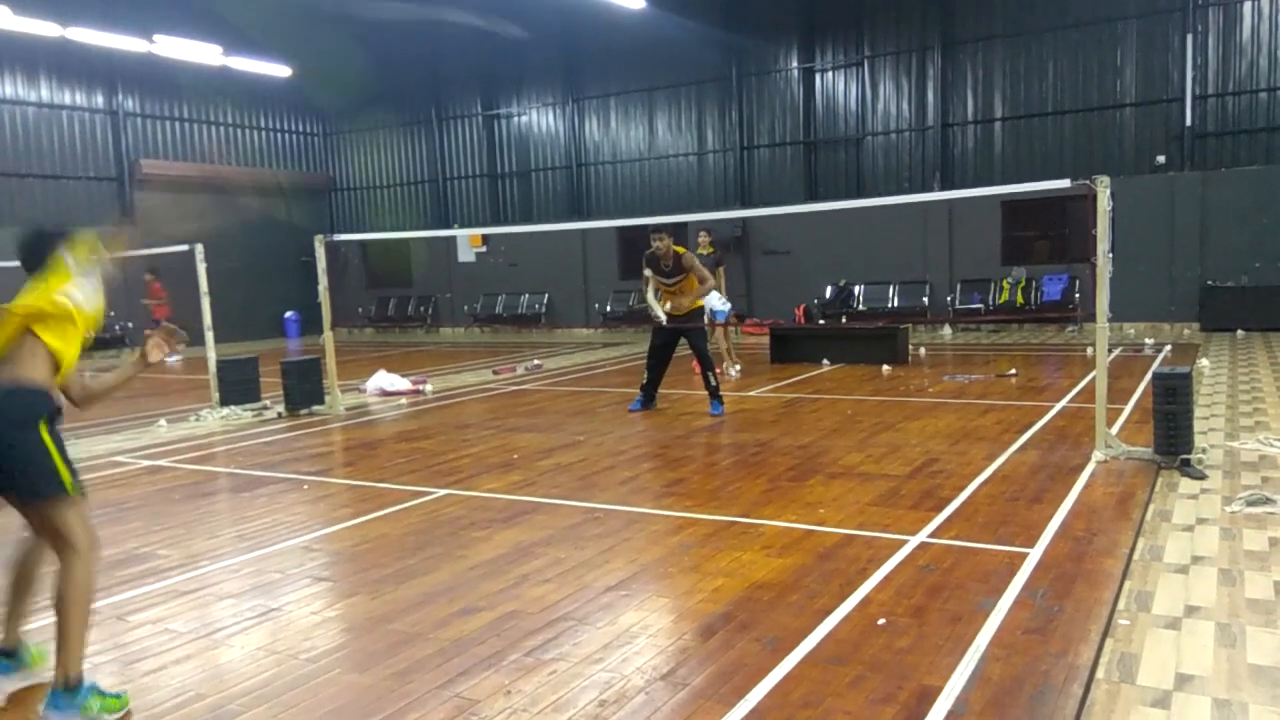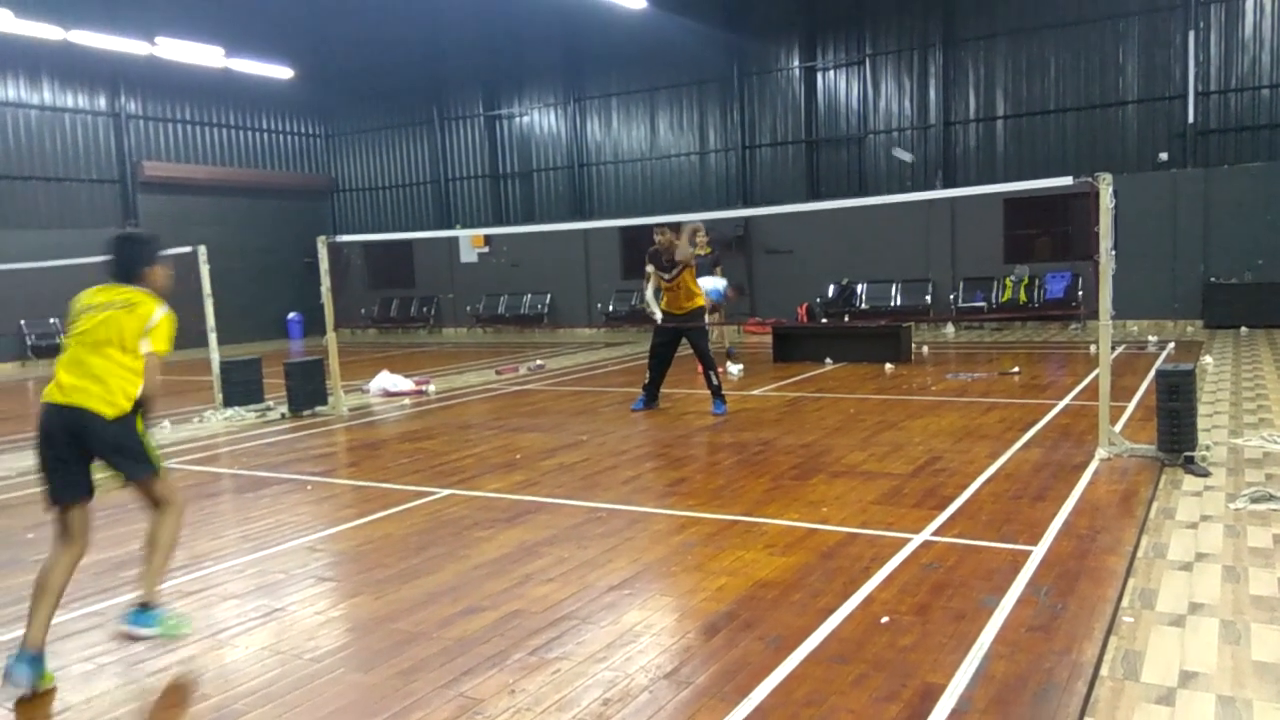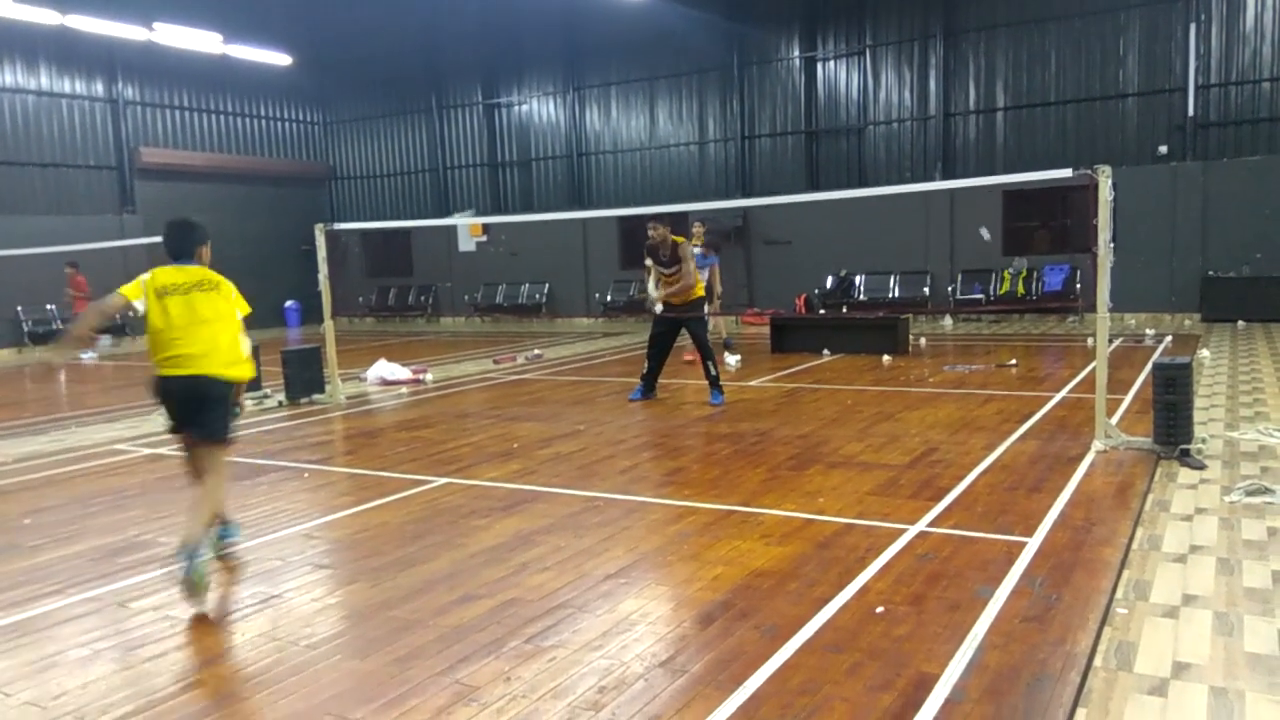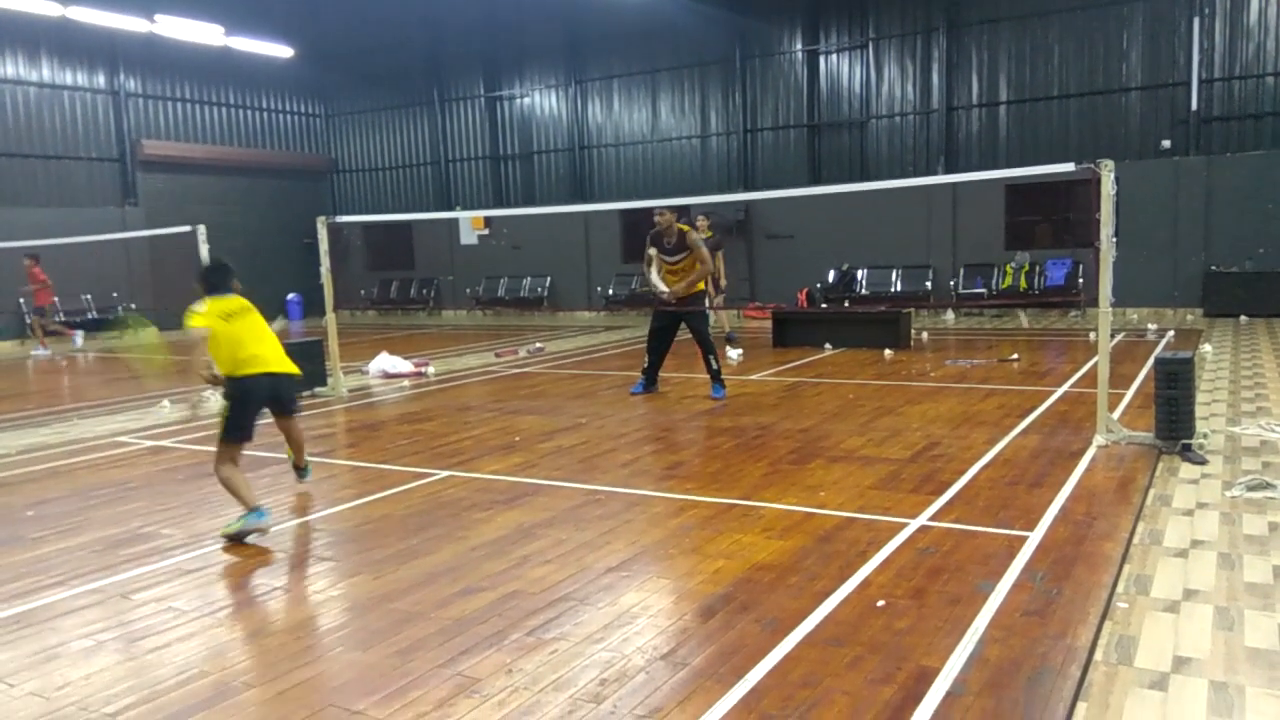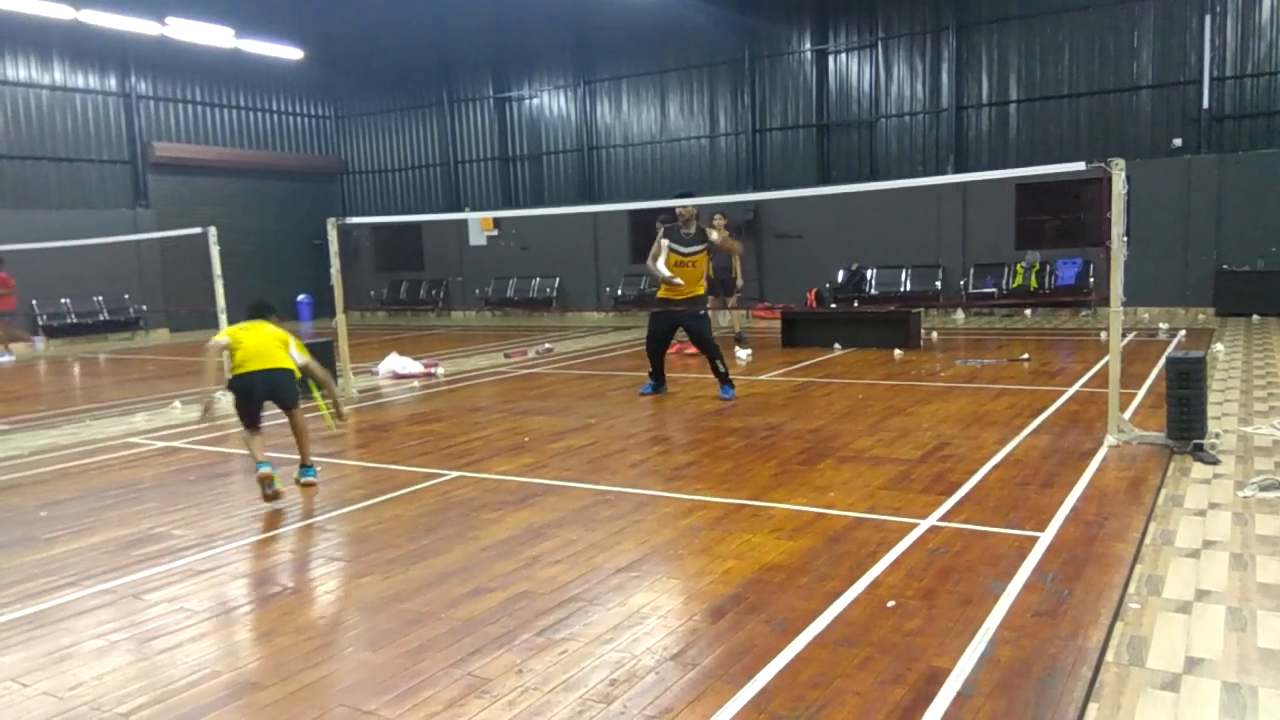
dt=0.3s
person 1, frame 1
left shoulder: (41, 310)
right shoulder: (62, 282)
left elbow: (76, 394)
left wrist: (139, 363)
left knee: (48, 535)
right knee: (79, 546)
person 1, frame 2
left shoulder: (86, 300)
right shoulder: (155, 310)
right elbow: (146, 387)
right wrist: (136, 425)
left hip: (56, 416)
right hip: (108, 415)
left knee: (69, 543)
right knee: (168, 503)
right ankle: (145, 608)
person 1, frame 3
left shoulder: (152, 281)
right shoulder: (222, 284)
left elbow: (105, 309)
right elbow: (241, 338)
left wrist: (72, 334)
left hip: (172, 379)
right hip: (220, 379)
left knee: (196, 454)
right knee: (213, 472)
left ankle: (221, 526)
right ankle: (191, 544)
person 1, frame 4
left shoulder: (201, 310)
right shoulder: (247, 307)
left elbow: (200, 337)
left wrist: (200, 368)
left hip: (247, 379)
right hip: (284, 373)
left knee: (225, 463)
right knee: (287, 419)
left ankle: (254, 511)
right ankle: (301, 468)
person 1, frame 5
left shoulder: (232, 331)
right shoulder: (282, 334)
left elbow: (213, 349)
right elbow: (318, 371)
right wrist: (335, 400)
left hip: (245, 378)
right hip: (280, 373)
left knee: (252, 431)
right knee: (294, 412)
left ankle: (262, 465)
right ankle: (306, 468)
person 2, frame 1
left shoulder: (685, 258)
right shoulder: (649, 259)
left elbow: (709, 282)
right elbow: (649, 285)
left wrist: (689, 299)
left hip: (692, 311)
right hip: (667, 312)
left knee: (703, 354)
right knee: (655, 356)
left ankle: (716, 400)
right ankle: (646, 397)
person 2, frame 2
left shoulder: (684, 250)
right shoulder: (652, 255)
left elbow: (680, 258)
right elbow: (650, 283)
left wrist: (686, 232)
right wrist: (651, 303)
left hip: (693, 310)
right hip: (668, 312)
left knee: (704, 354)
right knee: (657, 355)
left ankle: (718, 399)
right ankle: (649, 397)
person 2, frame 3
left shoulder: (683, 247)
right shoulder: (650, 249)
left elbow: (690, 282)
left wrist: (663, 294)
right wrist: (655, 295)
left hip: (693, 301)
right hip: (668, 303)
left knee: (702, 344)
right knee: (655, 345)
left ankle: (716, 389)
right ankle: (646, 387)
person 2, frame 4
left shoulder: (690, 236)
right shoulder: (653, 238)
left elbow: (708, 267)
right elbow: (649, 266)
left wrist: (683, 286)
right wrist: (657, 286)
left hip: (693, 294)
right hip: (668, 296)
left knee: (703, 338)
right knee: (655, 339)
left ankle: (717, 383)
right ankle: (648, 381)
person 2, frame 5
left shoulder: (706, 234)
right shoulder: (666, 232)
left elbow: (737, 250)
right elbow: (651, 261)
left wrist: (723, 241)
right wrist: (661, 275)
left hip: (693, 300)
right hip: (665, 299)
left knee: (707, 343)
right knee: (653, 344)
left ankle: (726, 384)
right ankle: (657, 382)
